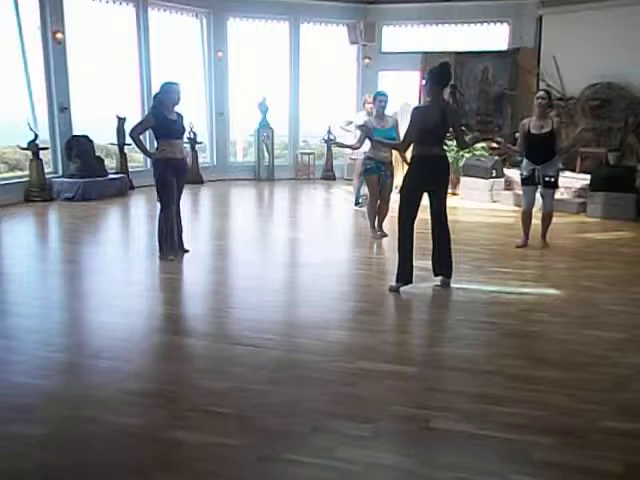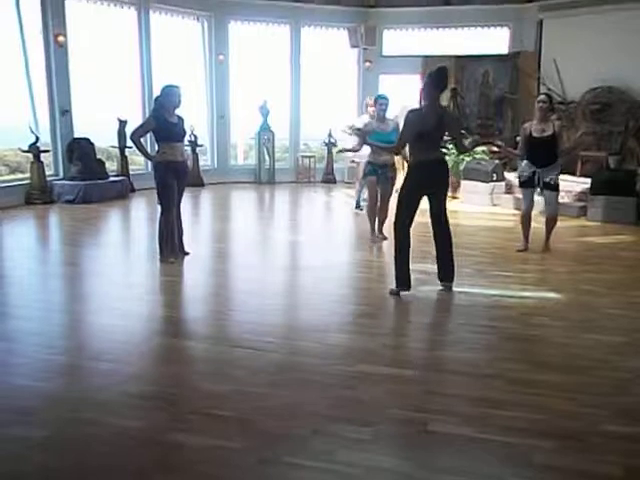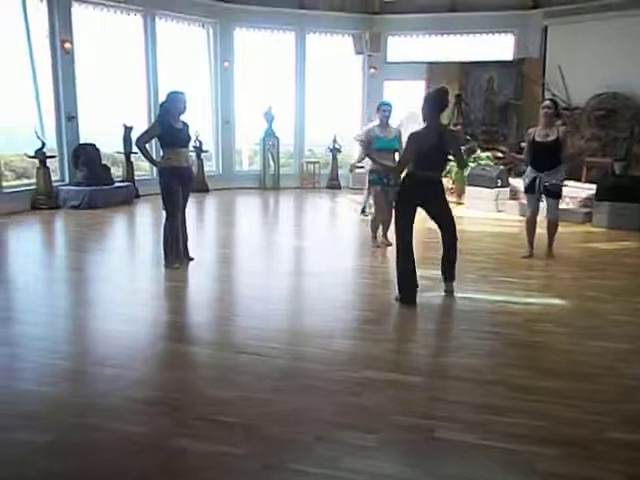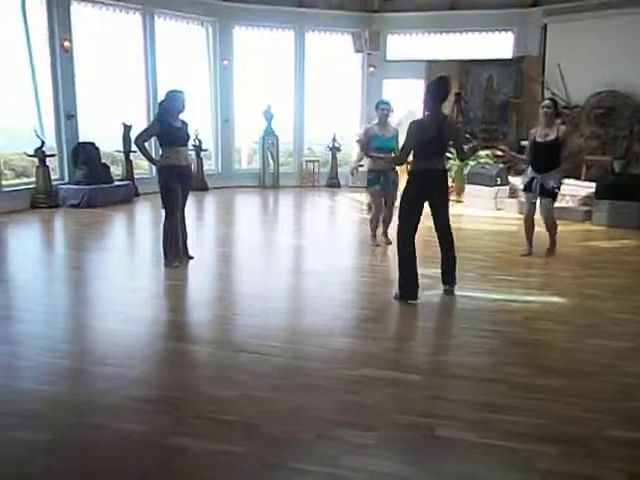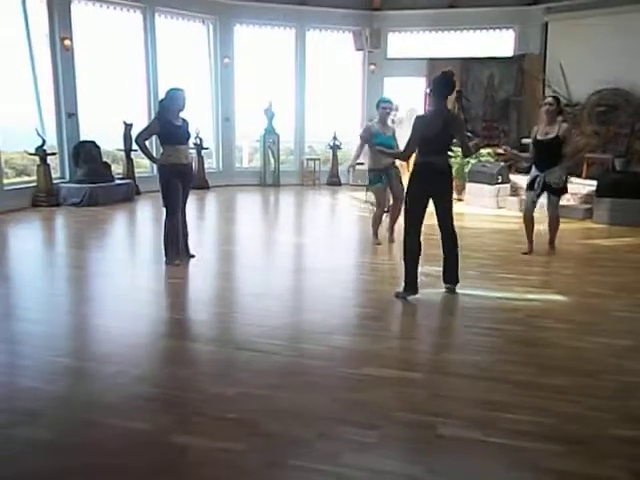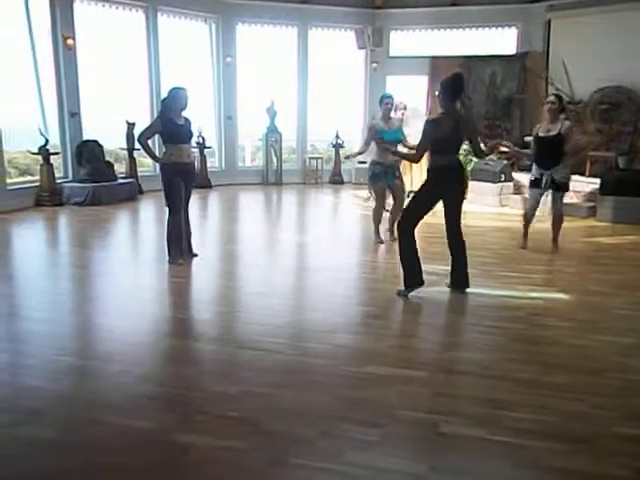
dt=0.2s
person 1, frame 1
left shoulder: (420, 111)
right shoulder: (452, 112)
left elbow: (404, 146)
right elbow: (462, 145)
left wrist: (375, 139)
right wrist: (476, 141)
left hip: (420, 167)
right hip: (441, 167)
left knee: (405, 221)
right knee: (439, 218)
left ankle: (403, 277)
right ankle: (445, 273)
person 1, frame 2
left shoulder: (414, 115)
right shoulder: (450, 117)
left elbow: (397, 148)
right elbow: (461, 149)
left wrist: (371, 143)
right wrist: (475, 144)
left hip: (417, 173)
right hip: (439, 172)
left knee: (402, 226)
right knee: (441, 224)
left ankle: (402, 283)
right ankle: (447, 278)
person 1, frame 3
left shoulder: (416, 137)
right shoulder: (452, 136)
left elbow: (399, 169)
right elbow: (461, 164)
left hip: (411, 189)
right hip: (434, 190)
left knee: (404, 240)
right knee: (449, 231)
left ankle: (408, 294)
right ankle: (448, 281)
person 1, frame 4
left shoulder: (417, 126)
right shoulder: (452, 126)
left elbow: (401, 160)
right elbow: (463, 156)
right wrist: (473, 148)
left hip: (418, 181)
right hip: (439, 181)
left knee: (406, 234)
right knee: (443, 229)
left ankle: (408, 290)
right ankle: (449, 282)
person 1, frame 5
left shoulder: (423, 120)
right shoulder: (456, 120)
left elbow: (405, 155)
right elbow: (467, 152)
left wrist: (378, 149)
right wrist: (477, 145)
left hip: (422, 176)
right hip: (444, 176)
left knee: (412, 230)
right knee: (446, 225)
left ankle: (410, 285)
right ankle: (451, 279)
person 1, frame 6
left shoulder: (433, 124)
right shoulder: (467, 122)
left elbow: (416, 157)
right elbow: (479, 154)
left wrist: (390, 151)
right wrist: (492, 149)
left hip: (436, 179)
right hip: (456, 177)
left knee: (406, 224)
right knee: (454, 227)
left ankle: (412, 280)
right ankle: (459, 280)
person 2, frame 1
left shoulder: (179, 117)
right shoulder: (155, 116)
right elbow: (134, 133)
left wrist: (183, 153)
right wrist: (149, 154)
left hip: (181, 163)
right hip: (164, 164)
left knee: (176, 204)
right knee: (167, 206)
left ankle: (177, 245)
right ankle: (166, 249)
person 2, frame 2
left shoulder: (179, 119)
right shoulder: (156, 119)
right elbow: (135, 136)
left wrist: (184, 155)
right wrist: (149, 157)
left hip: (181, 166)
right hip: (165, 167)
left knee: (176, 207)
right knee: (168, 208)
left ankle: (178, 247)
right ankle: (167, 251)
person 2, frame 3
left shoulder: (184, 125)
right shoulder: (161, 125)
right elbow: (140, 142)
left wrist: (188, 161)
right wrist: (155, 162)
left hip: (186, 172)
right hip: (169, 172)
left knee: (181, 213)
right knee: (172, 214)
left ankle: (182, 253)
right ankle: (171, 257)
person 2, frame 4
left shoulder: (183, 124)
right shoulder: (160, 123)
right elbow: (139, 140)
left wrist: (187, 159)
right wrist: (154, 161)
left hip: (185, 170)
right hip: (169, 171)
left knee: (180, 211)
right knee: (172, 212)
left ankle: (182, 251)
right ankle: (171, 256)
person 2, frame 5
left shoulder: (184, 122)
right shoulder: (161, 122)
right elbow: (139, 139)
left wrist: (188, 158)
right wrist: (154, 159)
left hip: (186, 168)
right hip: (169, 169)
left knee: (181, 210)
right knee: (172, 211)
left ankle: (183, 250)
right ankle: (172, 254)
person 2, frame 6
left shoulder: (186, 121)
right shoulder: (163, 121)
right elbow: (142, 138)
left wrist: (191, 157)
right wrist: (157, 158)
left hip: (189, 167)
right hip: (172, 168)
left knee: (184, 209)
right knee: (175, 210)
left ankle: (186, 249)
right ankle: (175, 253)
person 3, frame 1
left shoulder: (554, 123)
right shoulder: (525, 124)
left elbow: (558, 148)
right elbow: (520, 150)
right wrist: (504, 145)
left hip: (549, 167)
right hip: (530, 167)
left knee: (548, 207)
right knee: (527, 205)
left ankle: (543, 237)
right ankle: (525, 237)
person 3, frame 2
left shoulder: (557, 126)
right shoulder: (527, 127)
left elbow: (559, 151)
right elbow: (521, 153)
right wrist: (505, 149)
left hip: (549, 171)
right hip: (530, 170)
left knee: (553, 211)
right knee: (527, 208)
left ankle: (546, 240)
right ankle: (525, 241)
person 3, frame 3
left shoulder: (561, 131)
right shoulder: (532, 133)
left elbow: (564, 156)
right elbow: (526, 158)
right wrist: (510, 155)
left hip: (553, 176)
right hip: (534, 175)
left knee: (552, 215)
right knee: (531, 213)
left ankle: (550, 247)
right ankle: (530, 247)
person 3, frame 4
left shoulder: (562, 131)
right shoulder: (533, 132)
right elbow: (528, 158)
right wrist: (510, 154)
left hip: (551, 176)
right hip: (533, 175)
left knee: (547, 214)
right knee: (528, 212)
left ankle: (552, 243)
right ankle: (529, 245)
person 3, frame 5
left shoulder: (563, 128)
right shoulder: (536, 130)
right elbow: (532, 156)
right wrist: (513, 153)
left hip: (555, 173)
right hip: (537, 173)
left knee: (552, 211)
right knee: (527, 209)
left ankle: (551, 243)
right ankle: (530, 244)
person 3, frame 6
left shoulder: (566, 126)
right shoulder: (538, 127)
left elbow: (567, 151)
right elbow: (534, 153)
right wrist: (514, 149)
left hip: (558, 171)
right hip: (539, 171)
left knee: (557, 208)
right knee: (531, 207)
left ankle: (554, 241)
right ankle: (524, 235)
person 4, frame 1
left shoulder: (393, 121)
right shoulder: (368, 123)
right elbow: (359, 144)
right wrist: (347, 146)
left hip: (388, 164)
right hip: (371, 162)
left knee: (385, 198)
right knee: (374, 197)
left ankle: (380, 227)
right ankle: (372, 228)
person 4, frame 2
left shoulder: (394, 125)
right shoulder: (368, 125)
right elbow: (359, 145)
right wrist: (348, 149)
left hip: (389, 167)
right hip: (372, 165)
left knee: (385, 201)
right knee: (373, 199)
left ankle: (380, 230)
right ankle: (372, 230)
person 4, frame 3
left shoulder: (396, 132)
right shoulder: (370, 132)
left elbow: (401, 153)
right elbow: (364, 152)
right wrist: (356, 162)
left hip: (392, 173)
right hip: (376, 173)
left knee: (389, 208)
right knee: (379, 208)
left ankle: (384, 236)
right ankle: (373, 237)
person 4, frame 4
left shoulder: (394, 131)
right shoulder: (369, 130)
left elbow: (396, 153)
right elbow: (363, 150)
right wrist: (356, 164)
left hip: (390, 171)
right hip: (374, 172)
left knee: (390, 205)
right knee: (377, 207)
left ankle: (385, 233)
right ankle: (373, 236)
person 4, frame 5
left shoulder: (392, 129)
right shoulder: (370, 127)
left elbow: (395, 150)
right elbow: (360, 147)
right wrist: (353, 162)
left hip: (391, 168)
right hip: (375, 171)
left knee: (399, 198)
right knee: (381, 205)
left ankle: (391, 230)
right ankle: (375, 235)
person 4, frame 6
left shoulder: (398, 122)
right shoulder: (374, 125)
left elbow: (404, 142)
right elbow: (366, 145)
right wrist: (355, 154)
left hip: (394, 166)
right hip: (377, 166)
left knee: (399, 199)
right knee: (380, 202)
left ankle: (391, 229)
right ankle: (376, 233)
